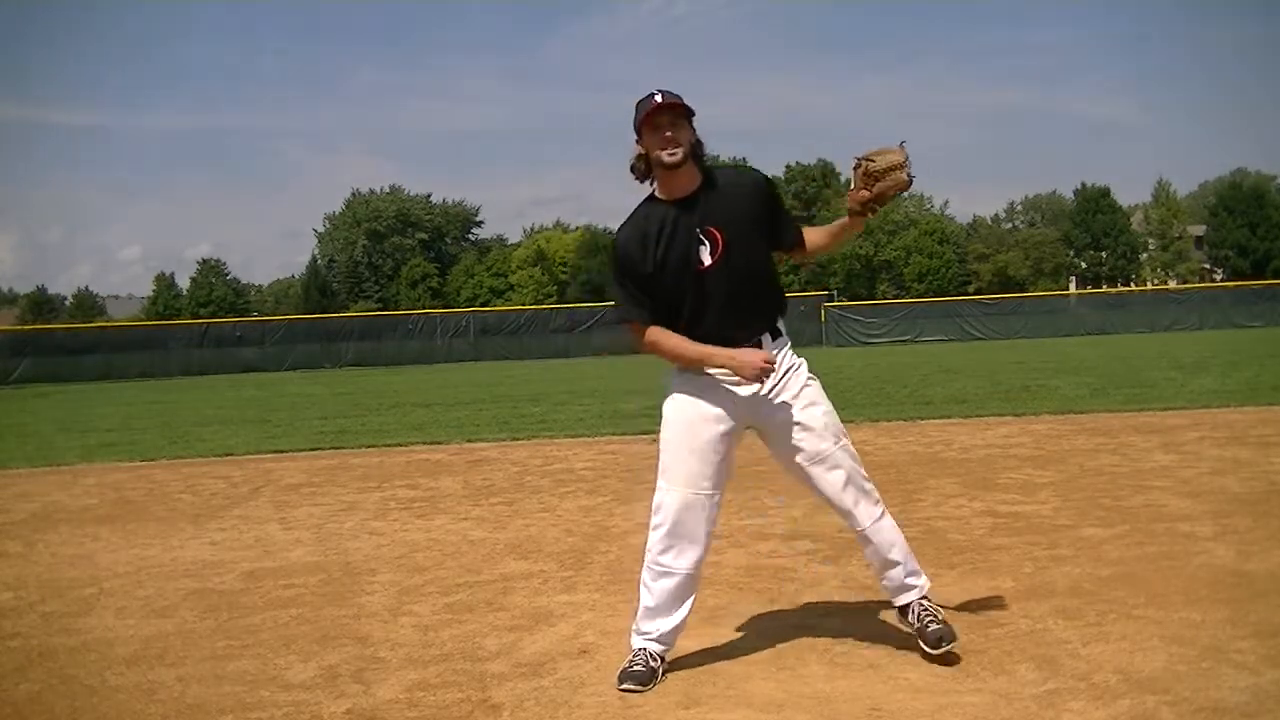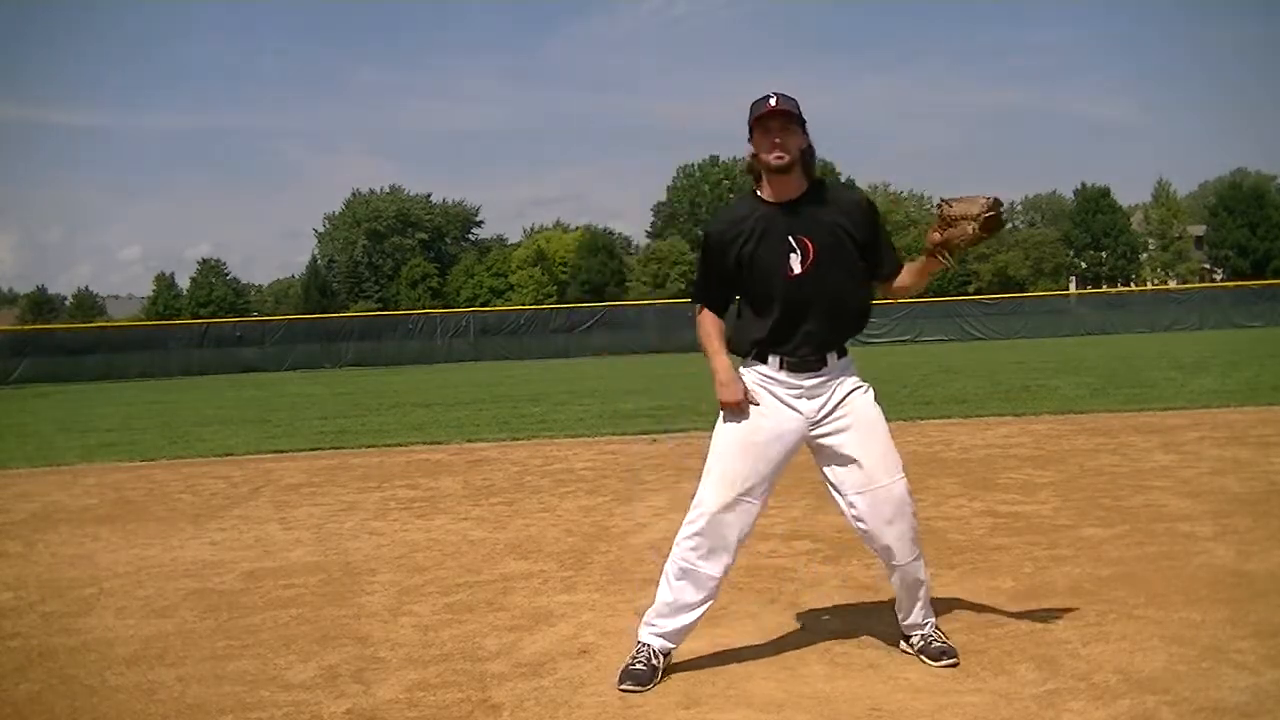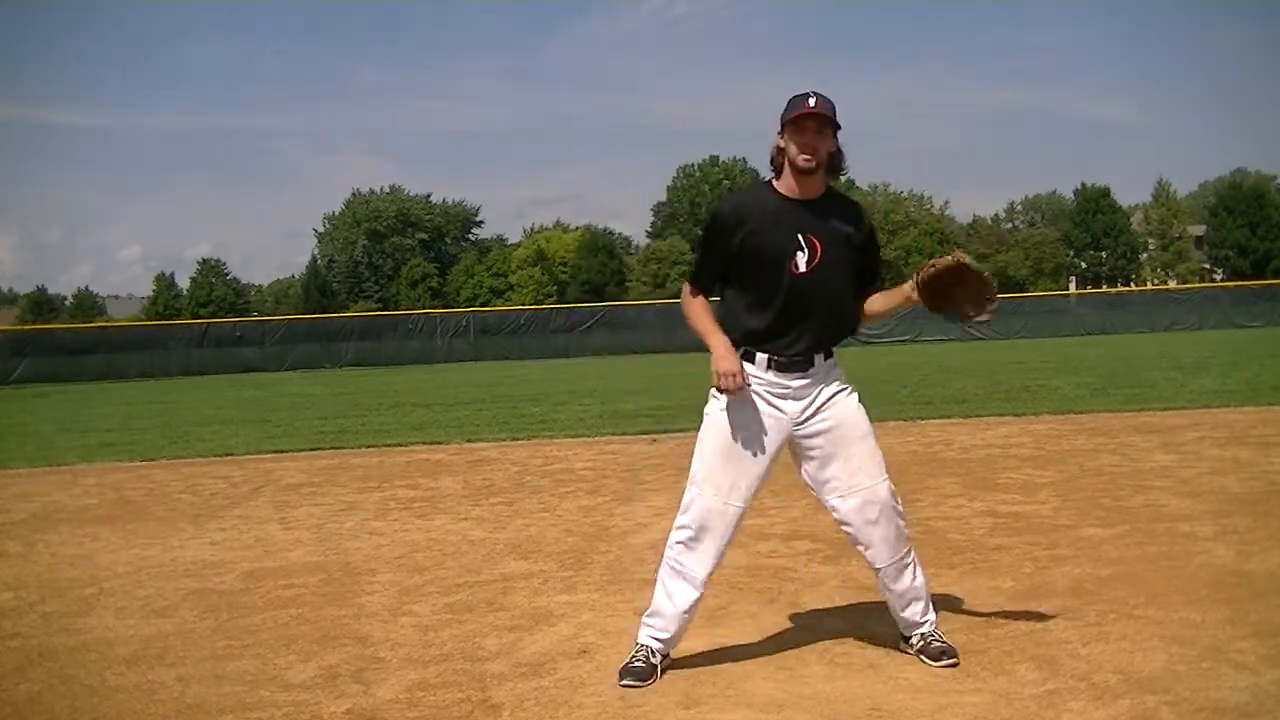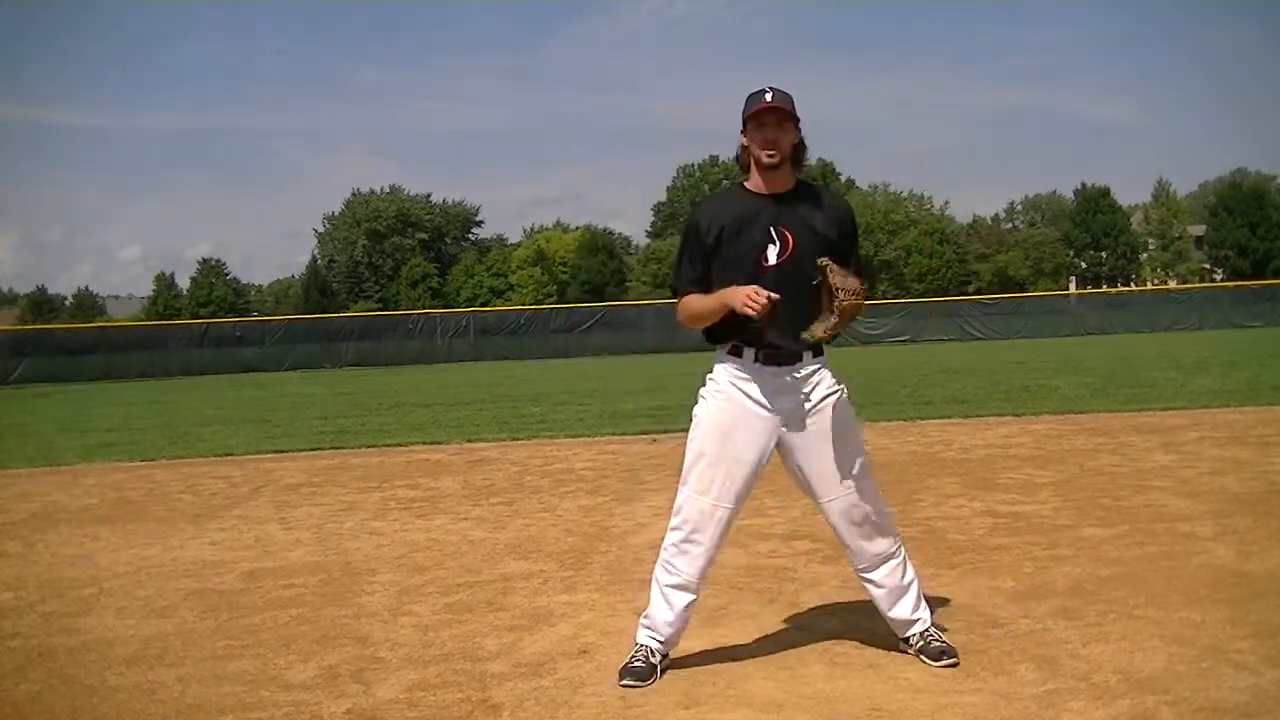
dt=0.3s
person 1, frame 1
left shoulder: (748, 188)
right shoulder: (635, 236)
left elbow: (797, 246)
right elbow: (647, 333)
left wrist: (854, 219)
right wrist: (726, 358)
left hip: (777, 363)
right hip: (700, 380)
left knee: (847, 484)
right knee: (678, 514)
left ankle: (912, 596)
right ankle: (650, 643)
person 1, frame 2
left shoulder: (851, 208)
right shoulder: (730, 226)
left elbow: (893, 284)
right elbow: (708, 309)
left wrist: (936, 256)
right wrist: (722, 366)
left hip: (838, 383)
right hip: (764, 388)
left knee: (891, 506)
right knee: (714, 515)
left ankle: (919, 626)
right ankle: (654, 642)
person 1, frame 3
left shoulder: (854, 220)
right shoulder: (736, 211)
left elbow: (864, 305)
right elbow: (693, 293)
left wrist: (919, 291)
right wrist: (719, 346)
left hip: (823, 385)
right hip: (752, 384)
left knee: (877, 509)
right knee: (703, 518)
left ankle: (918, 625)
right ankle: (652, 640)
person 1, frame 4
left shoulder: (830, 209)
right shoulder: (711, 214)
right elbow: (686, 311)
right wrist: (732, 297)
left hip: (811, 378)
right hip: (736, 380)
left knee: (860, 509)
right knee: (698, 518)
left ankle: (914, 625)
right ankle: (653, 641)
